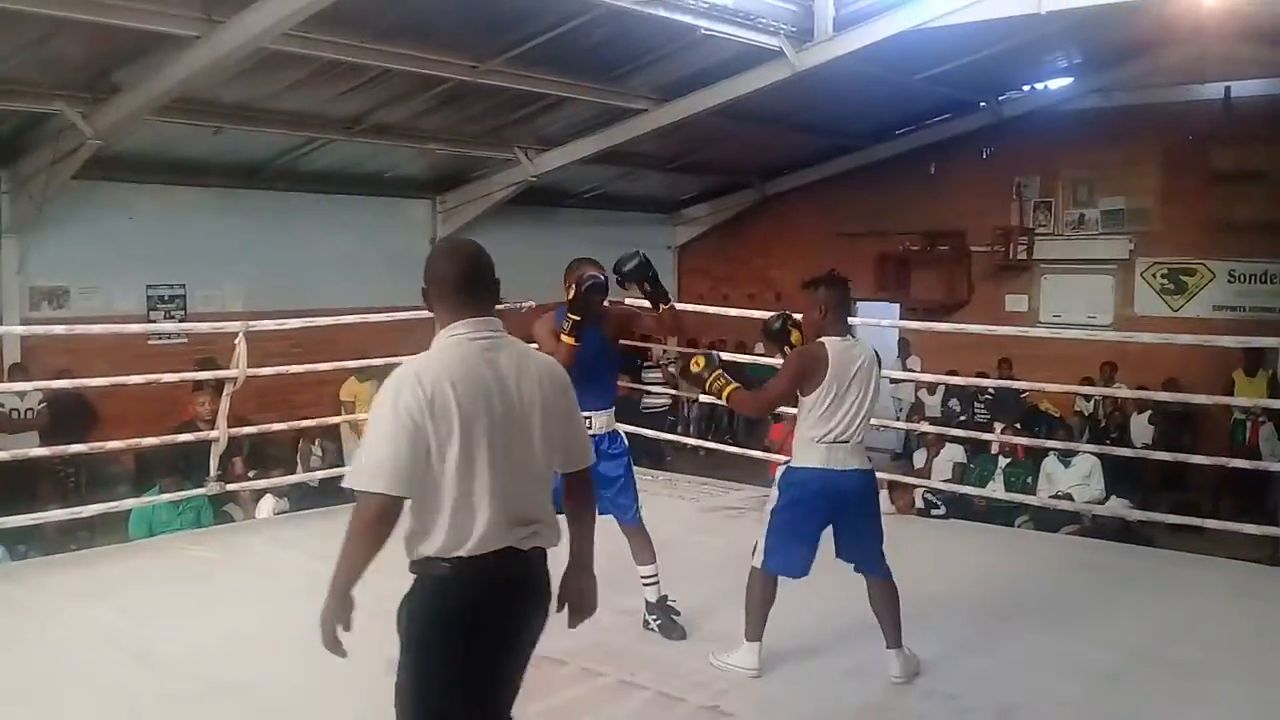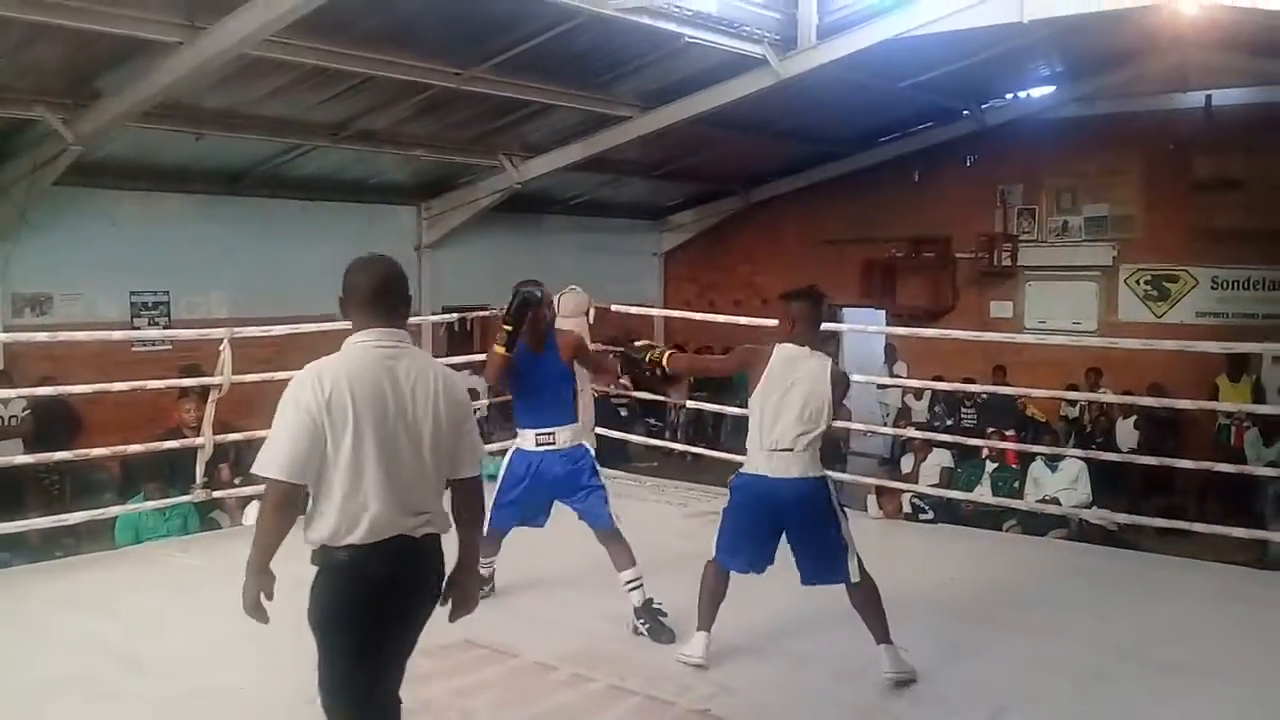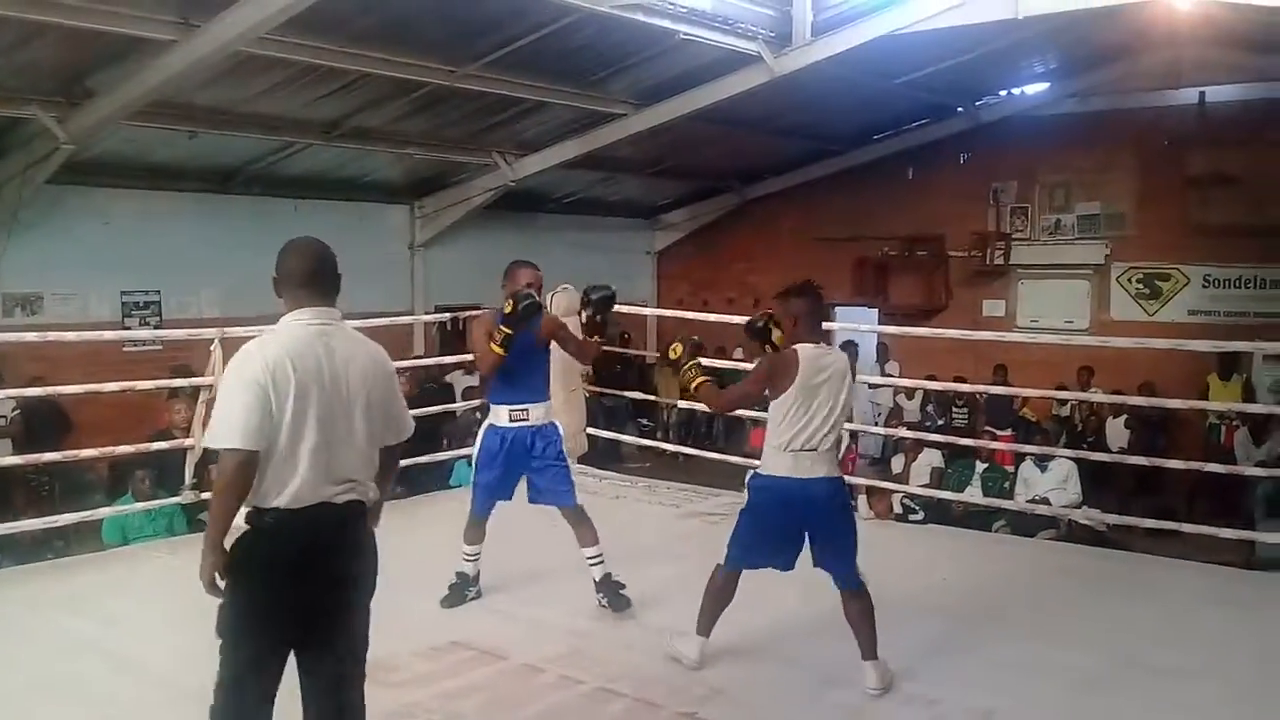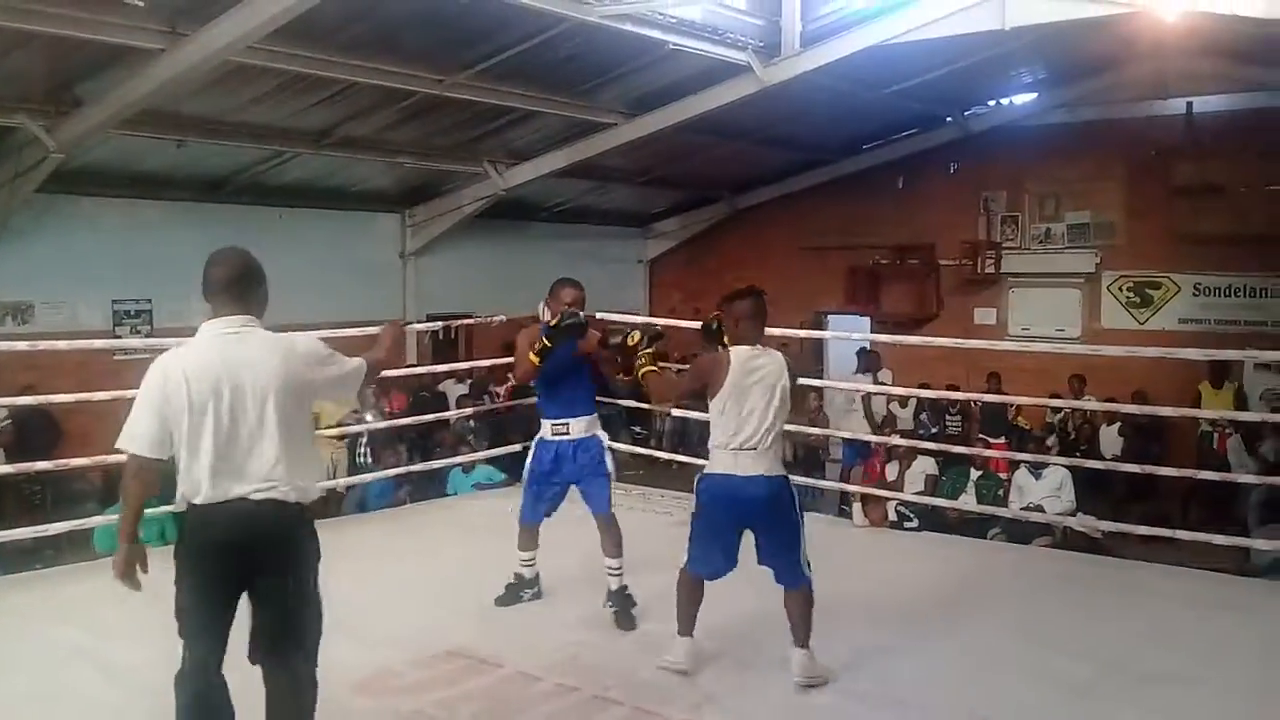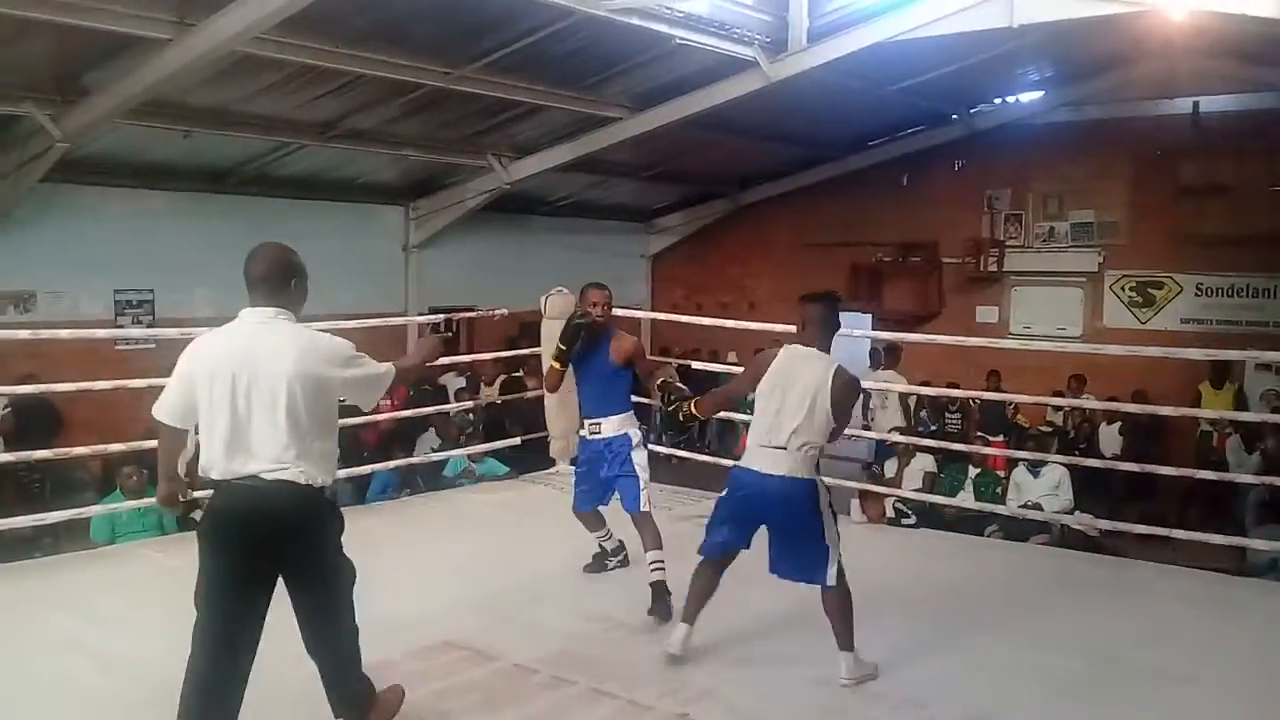
dt=0.4s
person 1, frame 1
left shoulder: (417, 379)
right shoulder: (545, 371)
left elbow: (380, 504)
right elbow: (579, 480)
left wrist: (340, 591)
right wrist: (581, 567)
left hip: (452, 586)
right hip: (527, 577)
person 1, frame 2
left shoulder: (320, 380)
right shoulder: (444, 381)
left elbow: (284, 491)
right elbow: (468, 488)
left wrist: (257, 566)
right wrist: (468, 568)
left hip: (351, 568)
right hip: (421, 562)
person 1, frame 3
left shoulder: (260, 355)
right shoulder: (372, 356)
left elbow: (238, 462)
right elbow: (392, 450)
left wrist: (213, 542)
left hip: (278, 533)
right hip: (349, 531)
left knee: (246, 669)
right knee: (338, 673)
person 1, frame 4
left shoulder: (173, 366)
right shoulder: (296, 354)
left elbow: (143, 463)
right elbow: (364, 371)
left wrist: (128, 538)
right wrist: (386, 349)
left hip: (209, 527)
right hip: (283, 522)
left knee: (202, 654)
right knee: (289, 655)
person 1, frame 5
left shoulder: (205, 348)
right shoulder: (320, 349)
left elbow: (171, 427)
right elbow: (386, 380)
left wrist: (168, 479)
right wrist: (420, 357)
left hip: (232, 505)
right hip: (300, 505)
left knee: (220, 635)
right knee: (328, 615)
person 2, frame 1
left shoulder: (808, 355)
right shoulder: (871, 357)
left elbow: (759, 405)
left wrist: (713, 376)
left hip: (807, 477)
right hip: (855, 475)
left knee: (766, 563)
right knee: (874, 567)
left ankle: (750, 651)
right ankle: (897, 655)
person 2, frame 2
left shoulder: (760, 357)
right shoulder: (836, 377)
left elbow: (696, 365)
left wrist: (651, 354)
left hip: (754, 482)
right hip: (806, 485)
left knee: (722, 561)
right knee: (851, 570)
left ankle: (698, 643)
right ankle: (889, 656)
person 2, frame 3
left shoulder: (781, 361)
right shoulder: (844, 365)
left elbow: (722, 402)
left wrist: (687, 363)
right wrist: (777, 342)
left hip: (776, 484)
right hip: (826, 485)
left knee: (731, 563)
right knee: (850, 580)
left ankle: (695, 643)
right ankle: (873, 668)
person 2, frame 4
left shoulder: (715, 363)
right shoulder: (784, 366)
left elbow: (661, 394)
left wrist: (644, 355)
left hip: (721, 482)
right hip: (770, 483)
left knee: (695, 567)
right knee: (794, 574)
left ankle: (682, 648)
right ankle: (802, 659)
person 2, frame 5
left shoulder: (772, 359)
right shoulder: (845, 381)
left elbow: (723, 397)
right elbow: (834, 432)
left wrist: (687, 408)
left hip: (749, 477)
right hip: (799, 484)
left knee: (715, 555)
right knee: (831, 571)
left ankle: (681, 633)
right ankle: (850, 660)
person 3, frame 1
left shoulder: (614, 317)
right shoulder: (546, 323)
left elbow: (668, 327)
right elbow: (563, 363)
left wrist: (651, 286)
right wrist: (575, 312)
left hip: (605, 438)
left knee: (632, 522)
left ankle: (655, 605)
person 3, frame 2
left shoulder: (569, 341)
right shoulder: (505, 346)
left elbow: (601, 367)
right elbow: (492, 379)
right wrist: (508, 328)
left hip: (571, 452)
right hip: (528, 454)
left knee: (607, 529)
right knee: (493, 526)
left ankle: (643, 609)
right ankle: (483, 577)
person 3, frame 3
left shoulder: (547, 323)
right shoulder: (484, 325)
left elbow: (587, 356)
right elbow: (485, 369)
left wrist: (599, 320)
right wrist: (510, 325)
left hip: (542, 429)
right hip: (500, 430)
left knee: (571, 508)
right knee: (479, 510)
left ankle: (604, 582)
right ankle: (467, 578)
person 3, frame 4
left shoulder: (593, 340)
right shoulder: (535, 335)
left elbow: (618, 376)
right elbow: (521, 375)
right wrist: (551, 339)
left hip: (589, 440)
right hip: (550, 441)
left knee: (606, 518)
right knee: (529, 518)
left ankle: (618, 594)
right ankle: (527, 580)
person 3, frame 5
left shoulder: (627, 344)
right shoulder: (577, 340)
left elbow: (653, 376)
right elbow: (550, 386)
left wrist: (670, 384)
right wrist: (564, 345)
left hip: (623, 437)
right hip: (591, 438)
left knee: (640, 513)
right knee: (582, 507)
left ankle: (659, 588)
right ankle: (612, 550)
